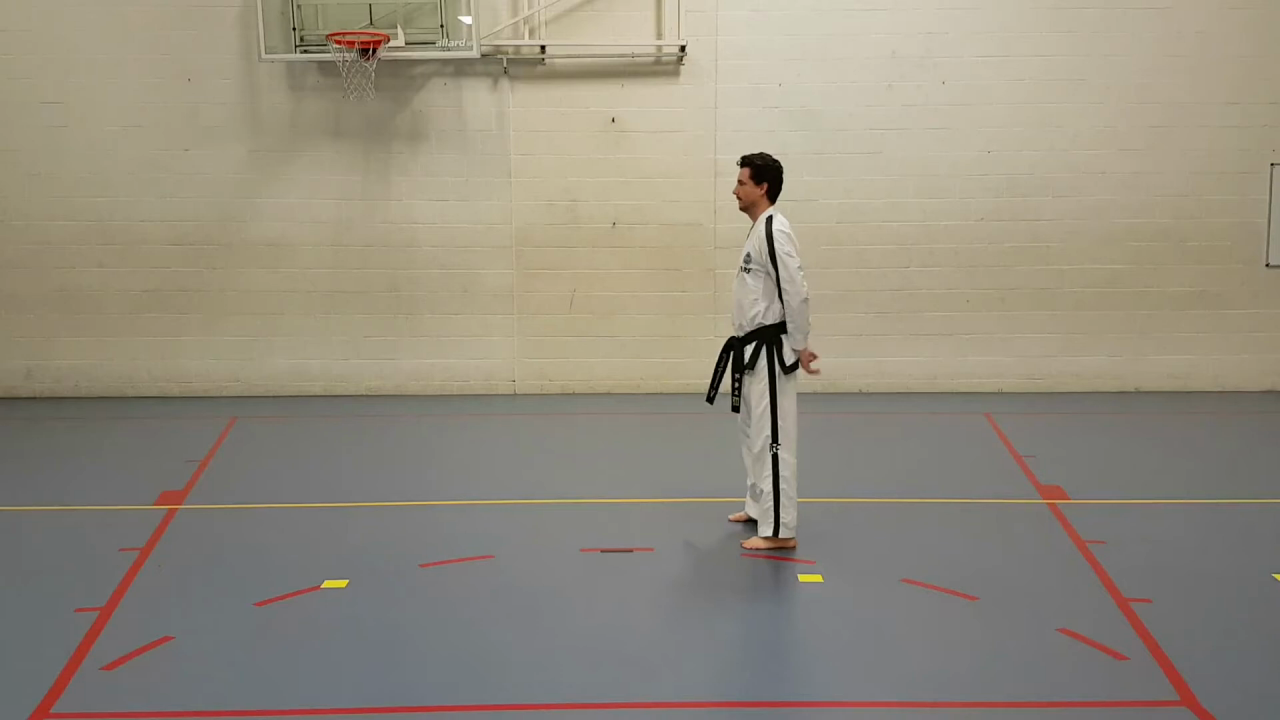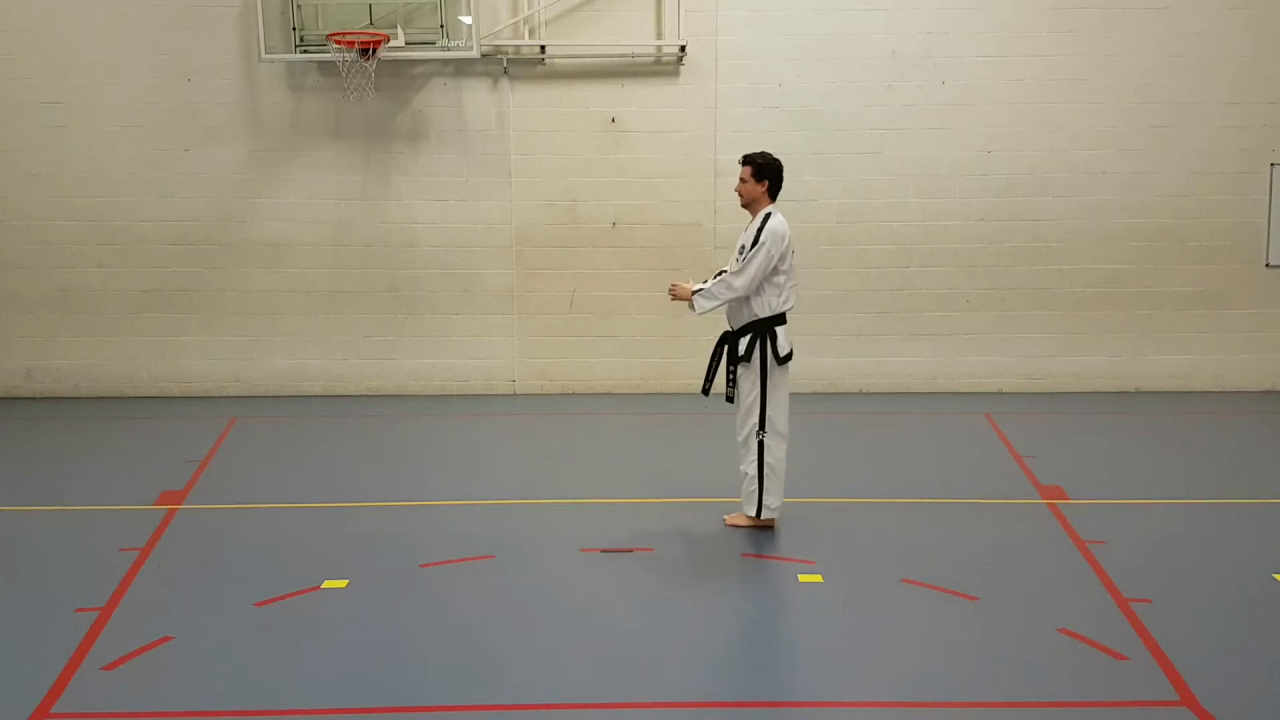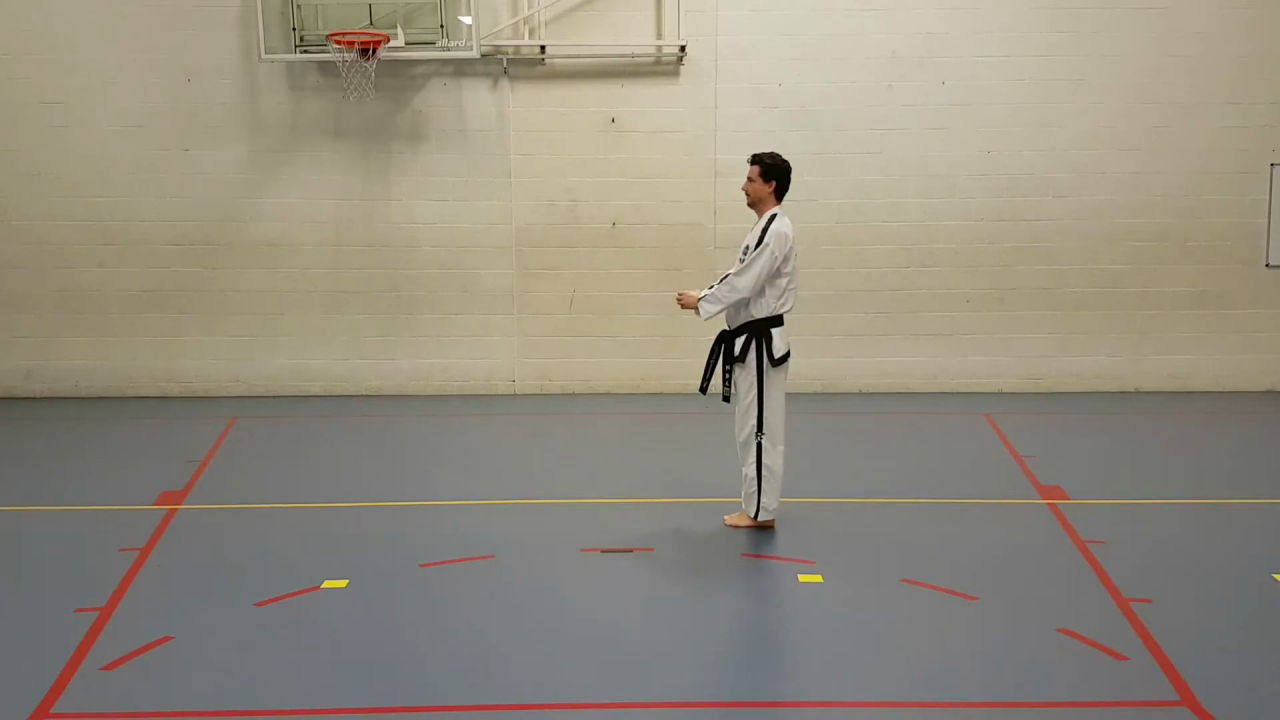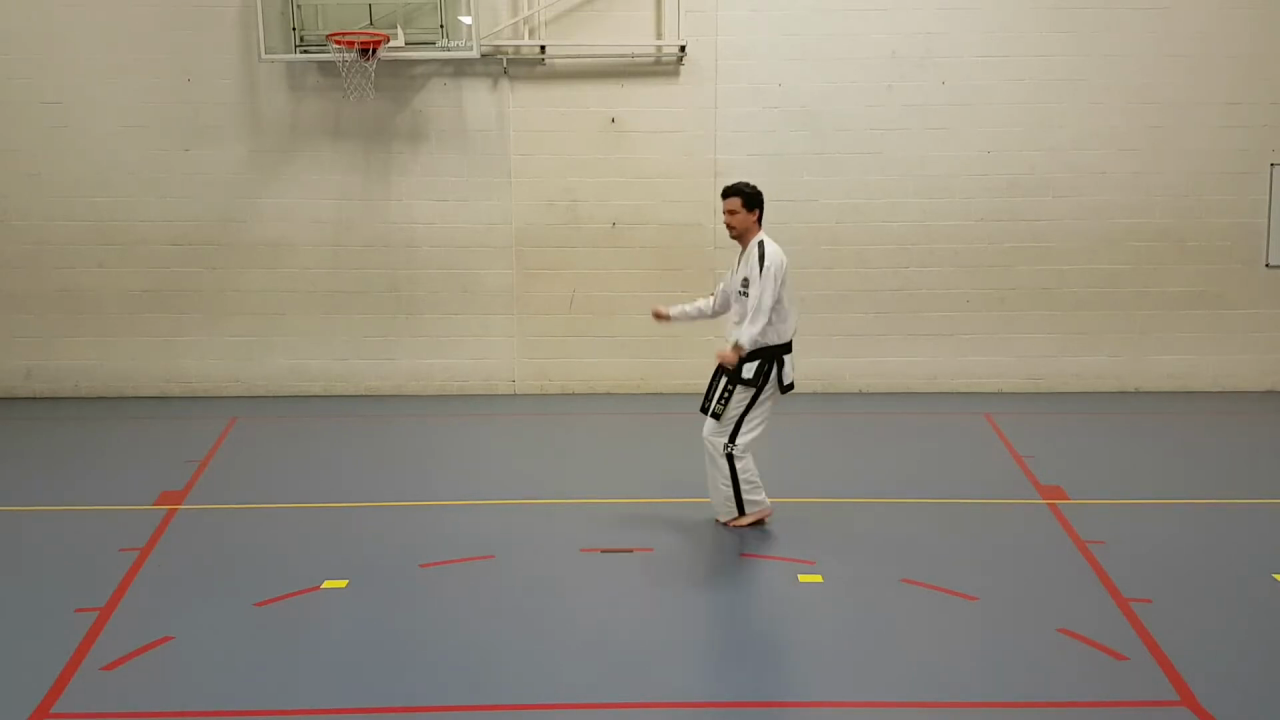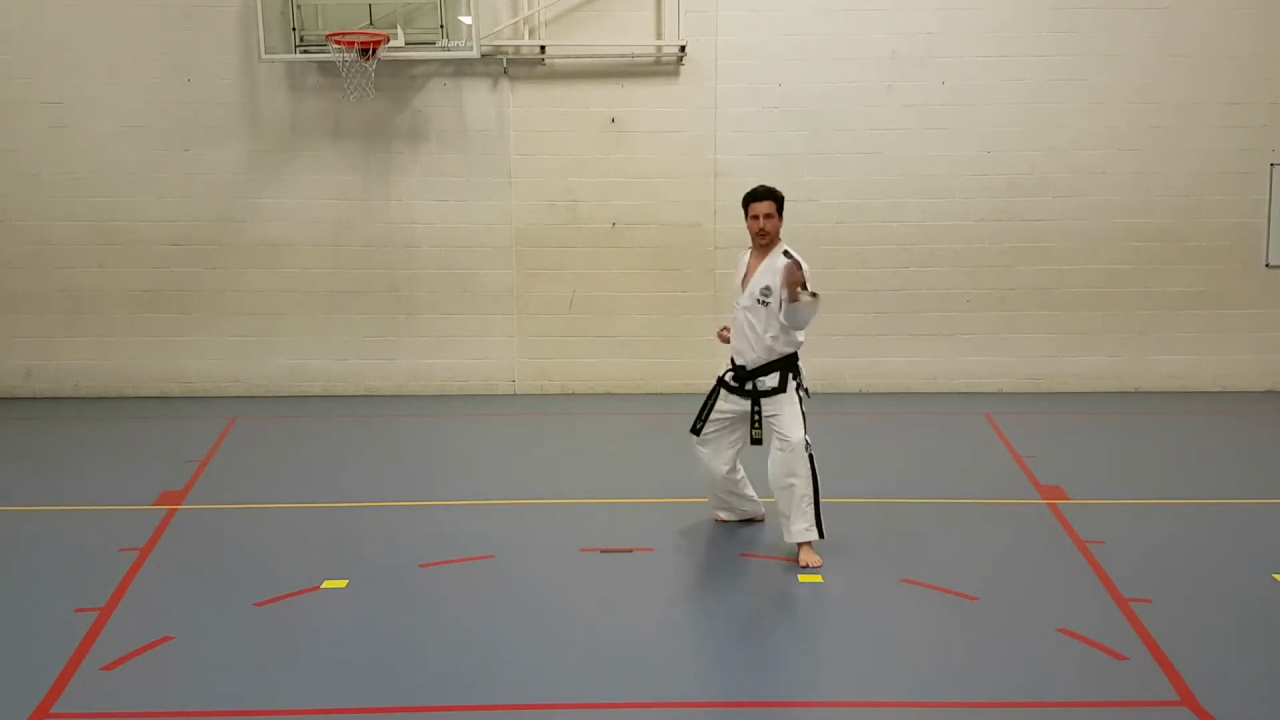
dt=1s
person 1, frame 1
left shoulder: (773, 231)
right shoulder: (761, 229)
left elbow: (794, 294)
left wrist: (799, 346)
right wrist: (794, 345)
left hip: (769, 351)
right hip: (755, 349)
left knee: (772, 439)
right knee: (753, 433)
left ankle: (779, 530)
right ankle: (760, 505)
person 1, frame 2
left shoulder: (771, 229)
right shoulder: (759, 226)
left elbow: (741, 283)
right elbow: (732, 274)
left wrist: (694, 296)
right wrist: (695, 290)
left hip: (762, 341)
right hip: (752, 339)
left knee: (760, 427)
right knee: (753, 426)
left ankle: (760, 510)
right ankle: (756, 506)
person 1, frame 3
left shoulder: (775, 231)
right shoulder: (765, 227)
left elbow: (745, 284)
right elbow: (738, 277)
left wrist: (700, 303)
right wrist: (702, 296)
left hip: (760, 342)
right hip: (752, 340)
left knee: (760, 428)
right knee: (753, 427)
left ankle: (761, 511)
right ankle: (756, 506)
person 1, frame 4
left shoulder: (767, 256)
right shoulder: (744, 257)
left elbow: (760, 310)
right elbow: (718, 302)
left wrist: (738, 346)
right wrist: (674, 313)
left hip: (763, 365)
right hip: (750, 362)
left knee: (721, 438)
right knee: (719, 435)
left ankle: (753, 505)
right ankle: (740, 507)
person 1, frame 5
left shoulder: (791, 266)
right shoulder: (744, 261)
left elbow: (795, 322)
left wrist: (798, 295)
right wrist: (732, 329)
left hip: (778, 378)
right hip: (739, 377)
left knee: (794, 447)
right knee: (709, 445)
left ankle: (804, 540)
right ankle: (744, 507)
